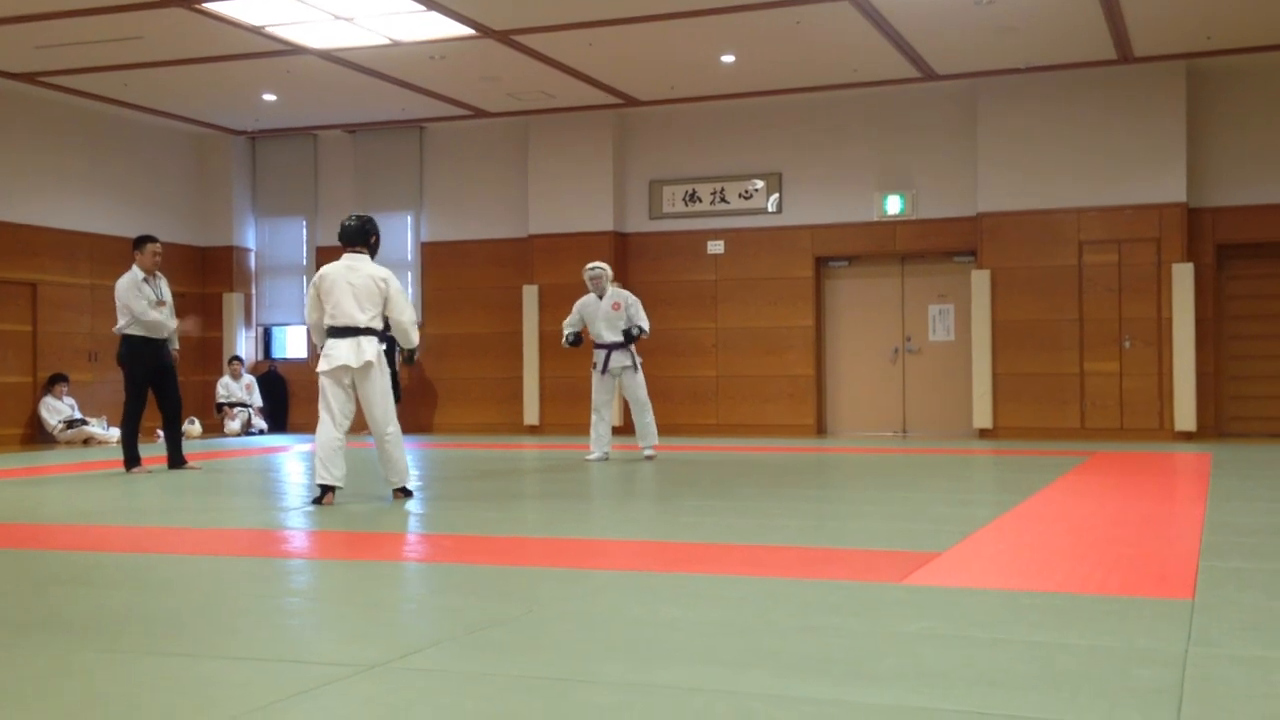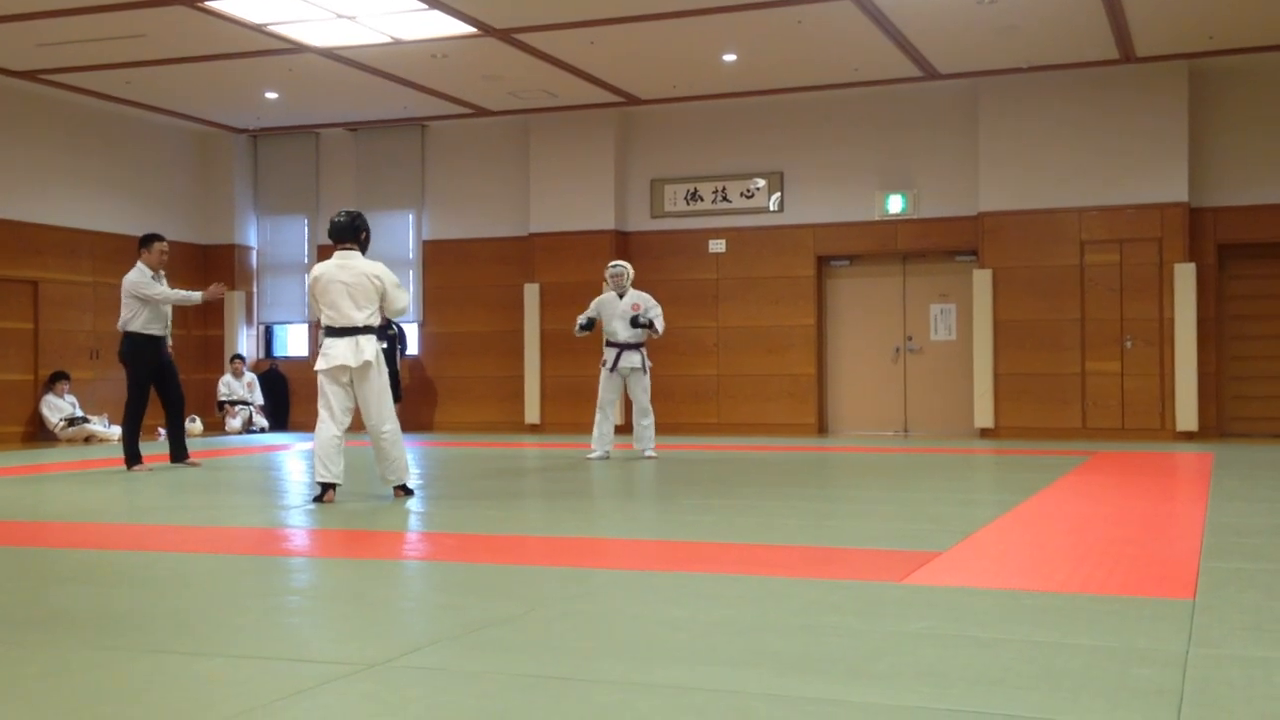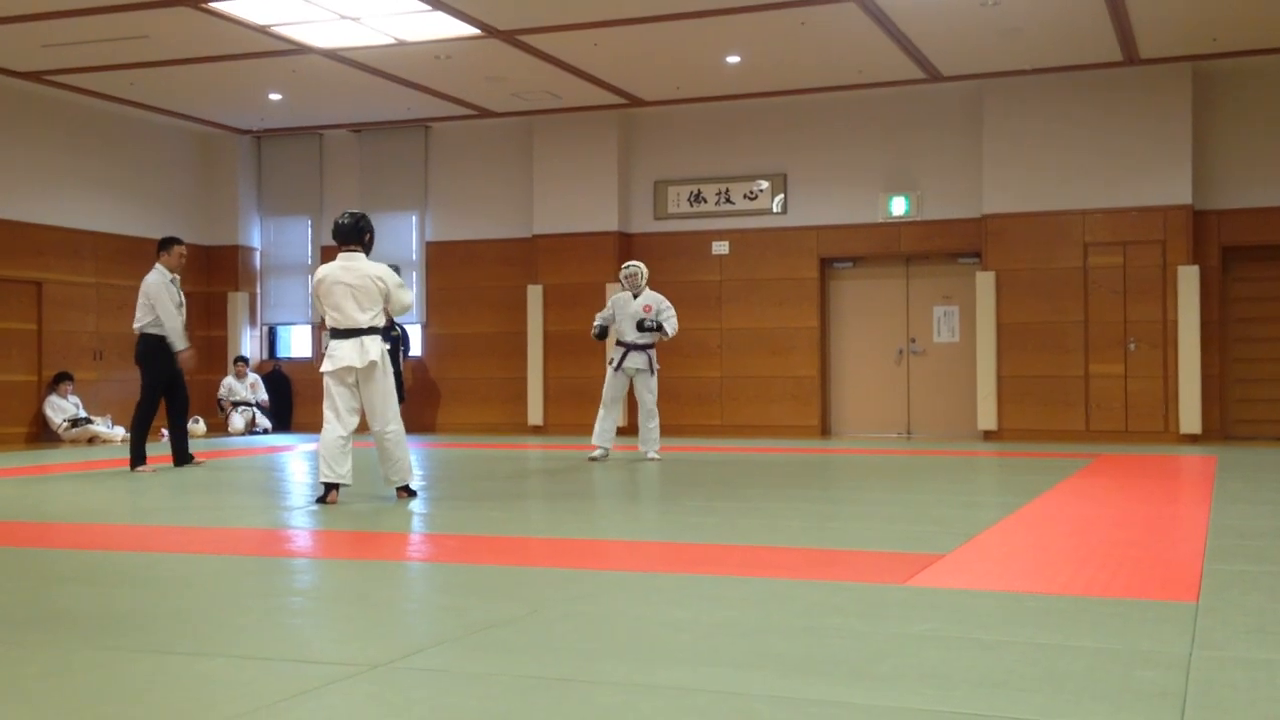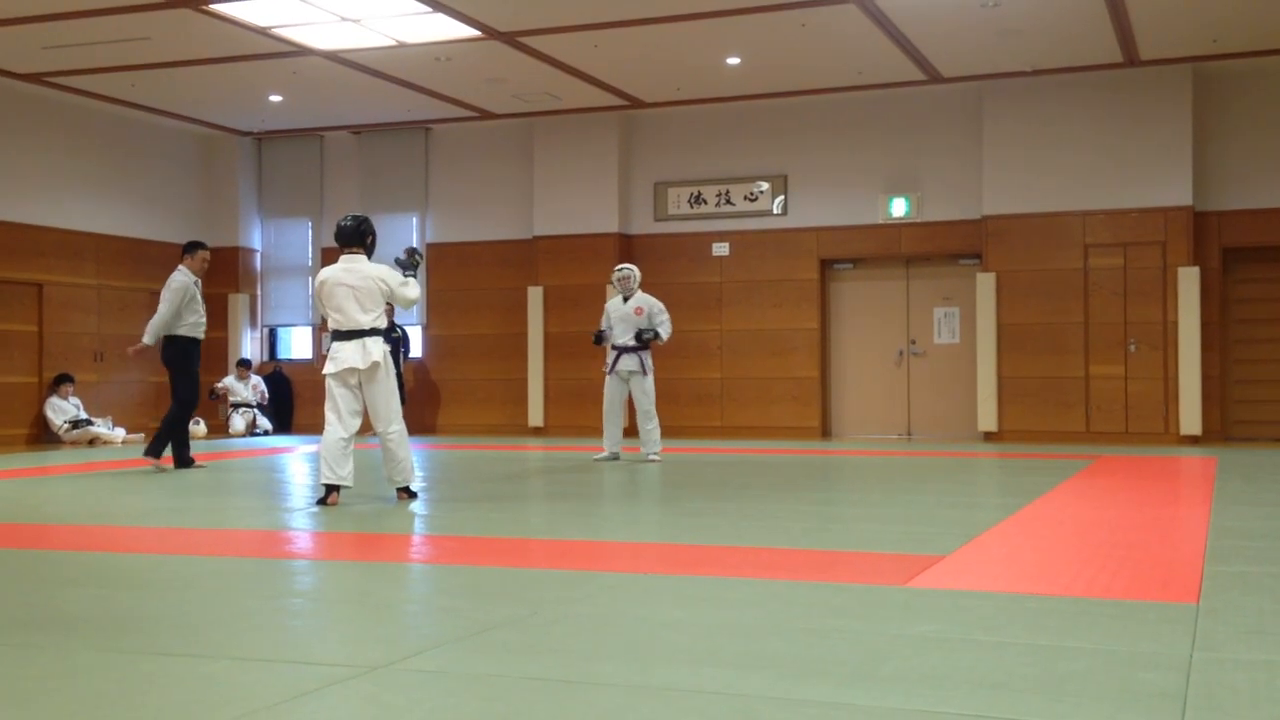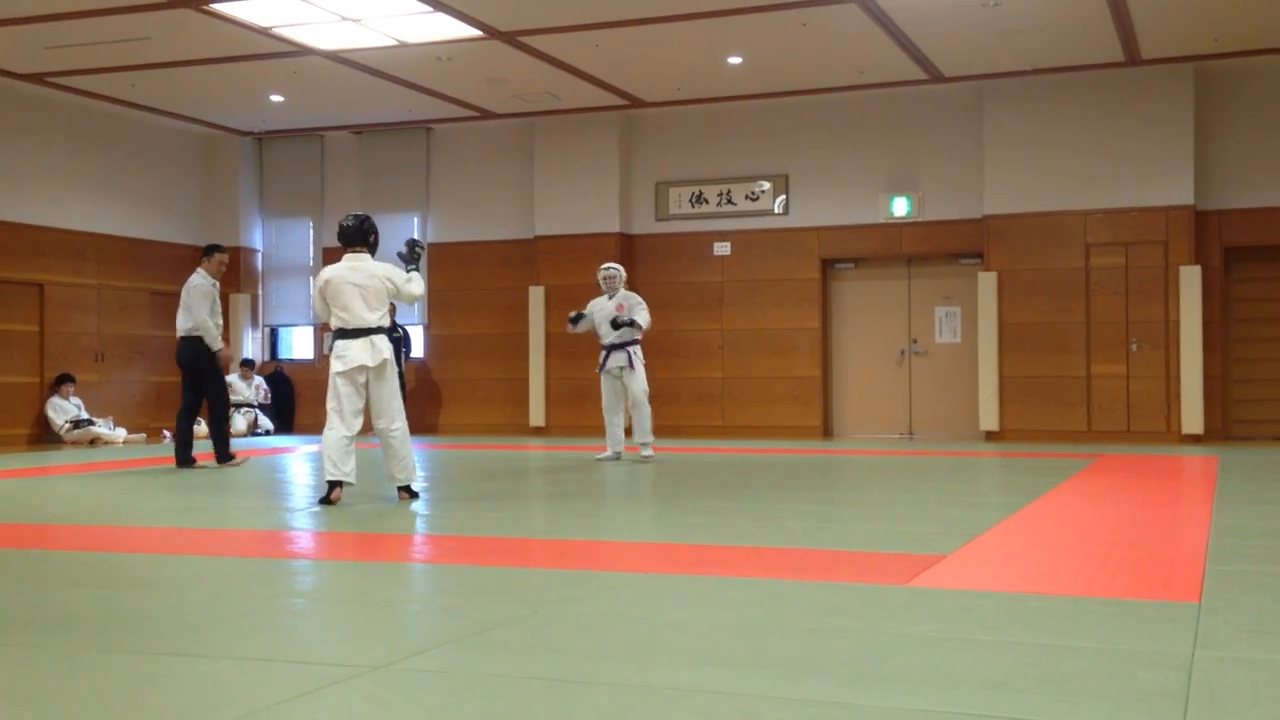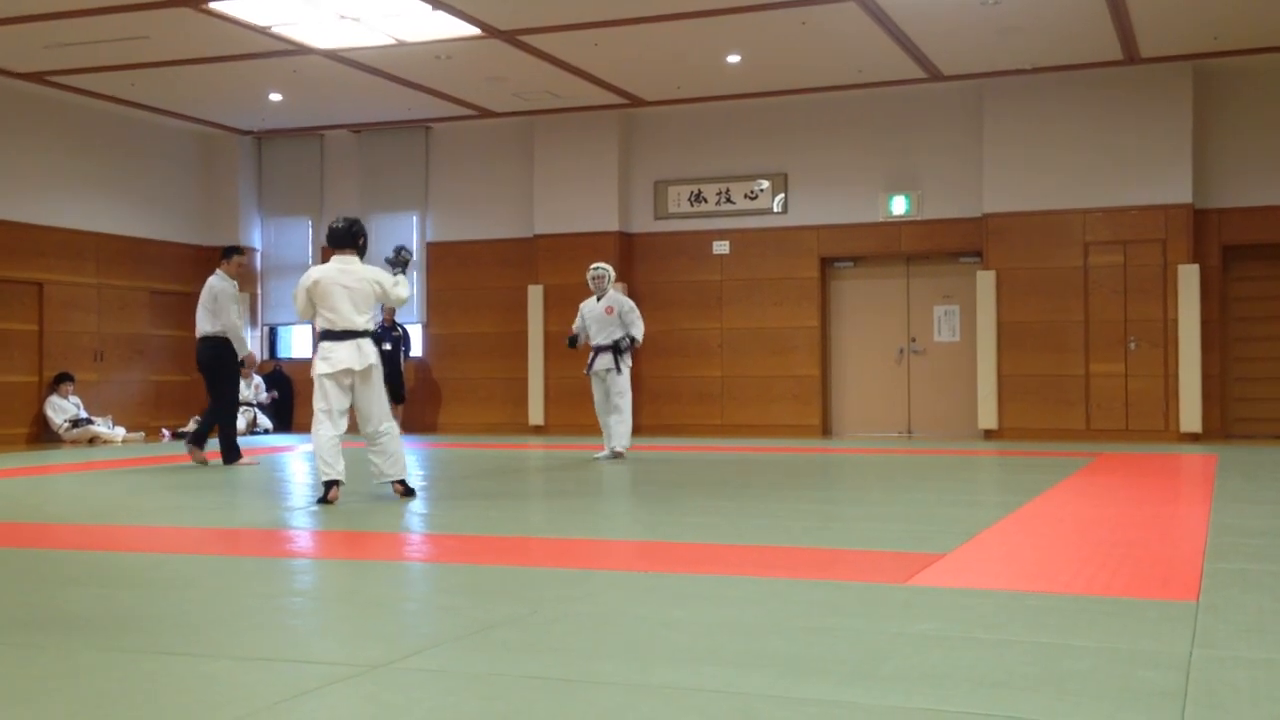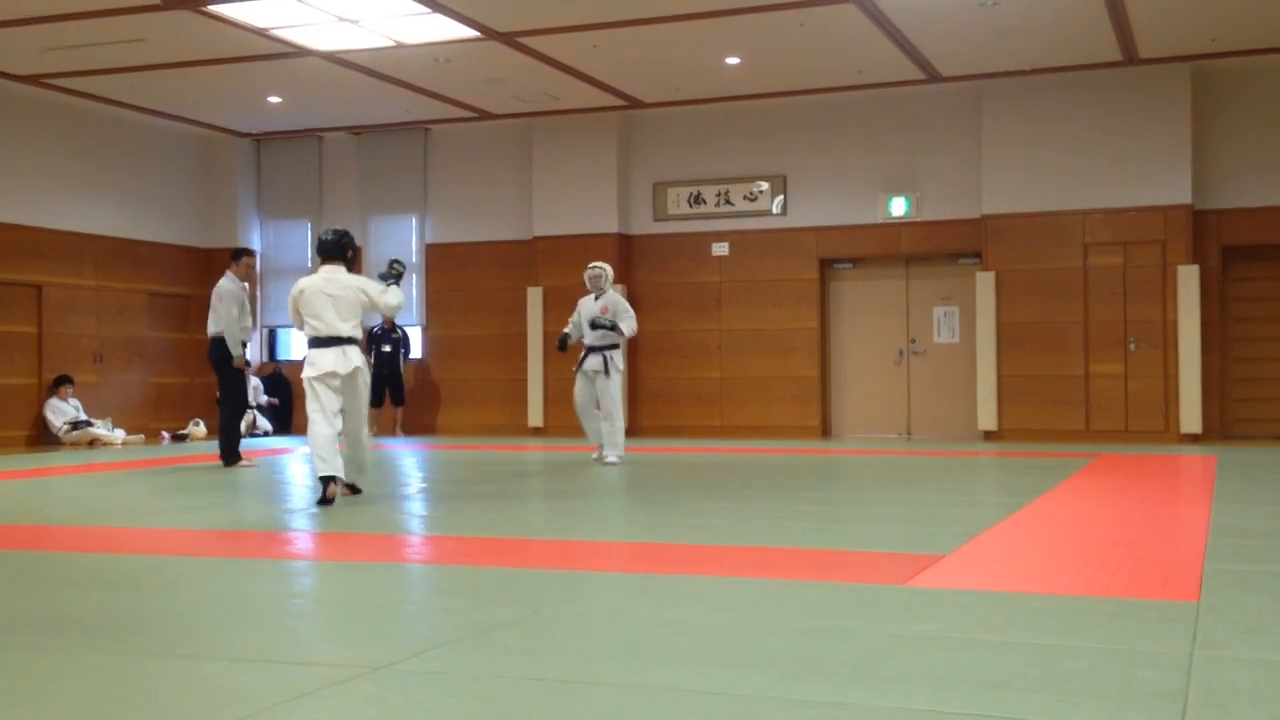
dt=0.3s
person 1, frame 1
left shoulder: (324, 274)
right shoulder: (382, 275)
left elbow: (313, 319)
right elbow: (403, 319)
right wrist: (410, 347)
left hip: (334, 350)
right hip: (368, 350)
left knee: (331, 422)
right knee: (384, 422)
left ankle: (327, 488)
right ankle: (399, 485)
person 1, frame 2
left shoulder: (318, 272)
right shoulder: (376, 270)
right elbow: (400, 306)
left hip: (332, 348)
right hip: (366, 348)
left knee: (330, 420)
right knee: (382, 419)
left ankle: (327, 486)
right ankle: (399, 482)
person 1, frame 3
left shoulder: (322, 274)
right shoulder: (380, 272)
right elbow: (402, 305)
right wrist: (388, 295)
left hip: (338, 350)
right hip: (371, 349)
left knee: (336, 421)
right knee: (386, 421)
left ankle: (331, 486)
right ankle: (401, 484)
person 1, frame 4
left shoulder: (324, 276)
right shoulder: (381, 273)
right elbow: (410, 297)
right wrist: (410, 272)
left hip: (341, 351)
right hip: (373, 350)
left knee: (338, 423)
right knee: (389, 421)
left ankle: (332, 487)
right ankle: (402, 485)
person 1, frame 5
left shoulder: (328, 274)
right shoulder: (385, 271)
left elbow: (322, 314)
right elbow: (414, 292)
right wrist: (413, 266)
left hip: (345, 350)
right hip: (378, 348)
left knee: (340, 422)
right knee: (391, 420)
left ankle: (335, 484)
right ankle: (404, 484)
person 1, frame 6
left shoulder: (314, 275)
right shoulder: (373, 274)
left elbow: (304, 313)
right elbow: (400, 296)
right wrist: (399, 270)
left hip: (330, 352)
right hip: (363, 351)
left knee: (327, 421)
right knee: (379, 421)
left ankle: (331, 483)
right ankle: (398, 479)
person 1, frame 7
left shoulder: (303, 286)
right shoulder: (359, 284)
left elbow: (298, 323)
right elbow: (392, 304)
right wrist: (393, 282)
left hip: (318, 358)
right hip: (350, 357)
left knee: (322, 423)
right knee: (356, 425)
left ankle: (331, 481)
right ankle: (349, 480)
person 2, frame 1
left shoulder: (161, 280)
right shoulder: (127, 283)
right elbow: (145, 315)
left wrist: (173, 345)
right wrist: (177, 326)
left hip: (160, 347)
right hip: (137, 348)
left knee: (172, 404)
right knee: (135, 406)
left ankle: (176, 458)
right ankle: (132, 461)
person 2, frame 2
left shoulder: (158, 277)
right shoulder: (134, 280)
right elbow: (167, 296)
left wrist: (167, 342)
right wrist: (203, 296)
left hip: (157, 345)
right hip: (138, 346)
left knee: (174, 399)
right knee: (137, 404)
left ankle: (179, 453)
right ankle: (133, 459)
person 2, frame 3
left shoulder: (170, 280)
right shoulder: (156, 280)
right elbow: (169, 316)
right wrist: (182, 348)
left hip: (166, 349)
right hip: (154, 347)
left knee: (179, 402)
right knee: (149, 404)
left ankle: (182, 455)
right ankle: (138, 460)
person 2, frame 4
left shoulder: (189, 283)
right shoulder: (181, 282)
right elbow: (164, 314)
right wrist: (146, 342)
left hip: (185, 347)
right hip: (181, 347)
left knee: (185, 402)
right knee: (185, 402)
left ankle: (182, 458)
right ankle: (154, 451)
person 2, frame 5
left shoulder: (203, 283)
right shoulder: (201, 284)
right elbow: (202, 319)
left wrist: (217, 347)
right wrist: (219, 347)
left hip: (190, 348)
right hip: (198, 348)
left knee: (190, 403)
right knee: (218, 402)
left ankle: (184, 457)
right ankle: (224, 455)
person 2, frame 6
left shoulder: (215, 283)
right shoulder: (224, 287)
right elbow: (232, 323)
left wrist: (239, 351)
right wrist: (245, 352)
left hip: (208, 347)
right hip: (219, 348)
left knee: (218, 402)
right knee: (227, 403)
left ankle: (196, 442)
right ankle: (231, 455)
person 2, frame 7
left shoulder: (238, 287)
right shoulder: (229, 287)
right elbow: (228, 323)
left wrist: (238, 352)
right wrist: (238, 353)
left hip: (229, 350)
right hip: (227, 350)
left knee: (238, 402)
right knee: (233, 403)
left ankle: (229, 451)
right ankle: (231, 456)
person 3, frame 1
left shoulder: (625, 296)
right shoulder: (583, 303)
left elbow: (642, 319)
right elbow: (569, 325)
left wrist: (637, 329)
right wrist: (571, 337)
left hip: (626, 355)
right hip: (602, 357)
left knee: (639, 400)
right knee: (600, 404)
left ankle: (648, 445)
right ankle: (600, 450)
person 3, frame 2
left shoulder: (644, 299)
right shoulder: (602, 301)
left elbow: (659, 325)
right elbow: (583, 320)
left wrist: (647, 323)
right wrist: (583, 325)
left hip: (636, 356)
right hip: (612, 356)
left knee: (642, 403)
right knee: (605, 403)
left ankle: (647, 447)
right ankle: (601, 448)
person 3, frame 3
left shoulder: (658, 300)
right shoulder: (617, 300)
left elbow: (672, 326)
right elbow: (601, 319)
left wrist: (655, 326)
right wrist: (598, 329)
left hip: (644, 357)
right hip: (621, 355)
left knee: (647, 404)
right knee: (609, 401)
left ankle: (650, 448)
right ankle: (602, 446)
person 3, frame 4
left shoulder: (650, 303)
right shoulder: (611, 305)
left elbow: (665, 328)
left wrist: (652, 334)
right wrist: (600, 336)
left hip: (639, 359)
right hip: (616, 359)
left knee: (645, 406)
right knee: (612, 406)
left ankle: (652, 450)
right ankle: (612, 449)
person 3, frame 5
left shoulder: (632, 298)
right shoulder: (596, 304)
left elbow: (643, 319)
right elbow: (579, 325)
left wrist: (628, 322)
right wrist: (574, 319)
left hip: (630, 355)
right hip: (608, 357)
left knee: (638, 397)
right knee: (611, 405)
left ankle: (645, 443)
right ankle: (615, 449)
person 3, frame 6
left shoulder: (621, 301)
right shoulder: (585, 306)
left elbow: (637, 326)
right elbow: (582, 331)
left wrist: (628, 341)
right wrist: (574, 338)
left hip: (618, 358)
right hip: (597, 359)
left knee: (620, 401)
right knee: (603, 406)
left ankle: (620, 445)
right ankle: (611, 447)
person 3, frame 7
left shoulder: (617, 301)
right shoulder: (583, 303)
left elbow: (630, 325)
right elbow: (575, 325)
left wrist: (610, 324)
right wrist: (565, 337)
left hip: (608, 359)
right hip: (587, 359)
left knee: (610, 406)
right knee: (582, 404)
left ankle: (614, 452)
right ankle: (602, 444)
